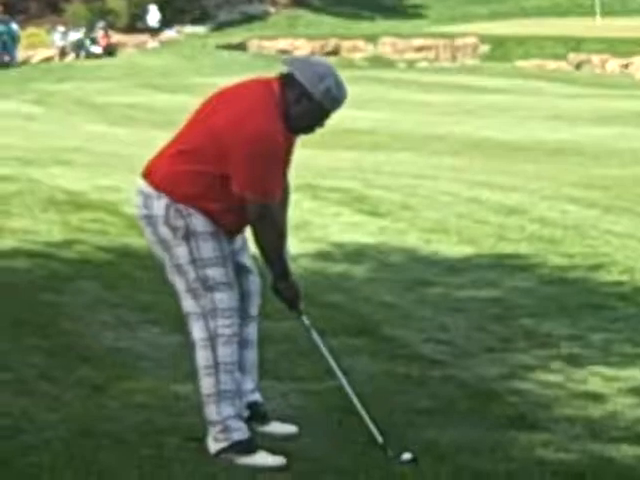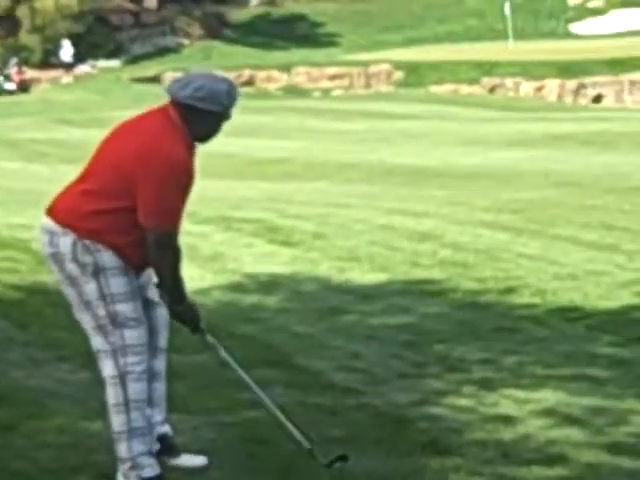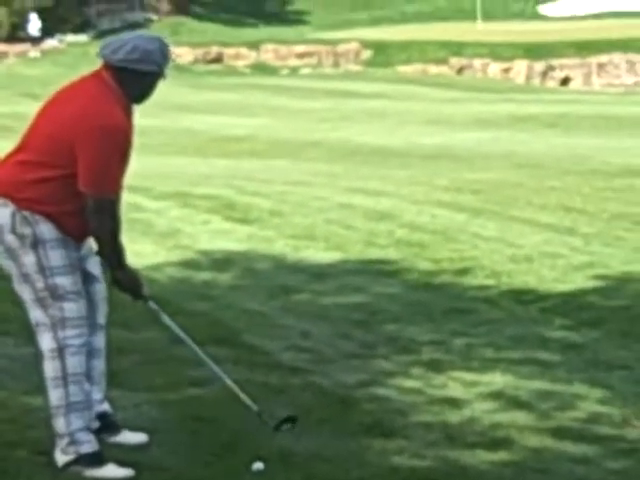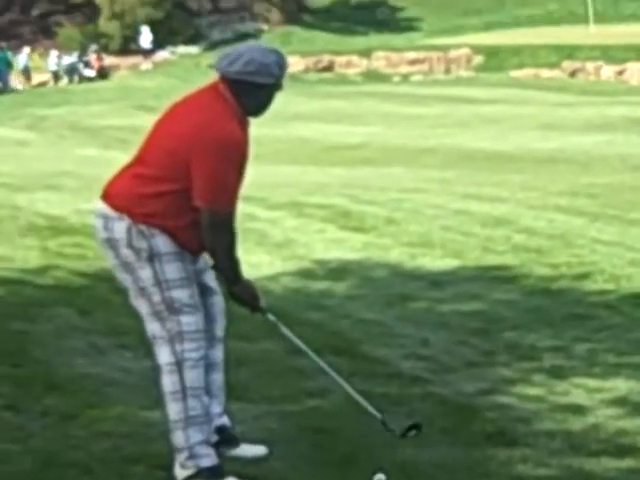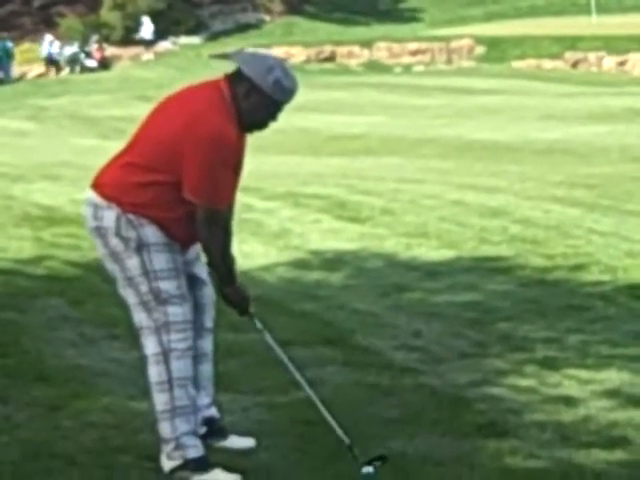
dt=0.7s
person 1, frame 1
left shoulder: (273, 103)
right shoulder: (260, 128)
left elbow: (276, 187)
right elbow: (260, 213)
left wrist: (281, 256)
right wrist: (282, 276)
left hip: (207, 208)
right hip: (176, 209)
left knee: (244, 300)
right knee: (217, 316)
left ankle: (245, 405)
right ankle: (227, 435)
person 1, frame 2
left shoulder: (164, 127)
right shoulder: (167, 153)
left elbow: (158, 233)
right elbow: (160, 241)
left wrist: (166, 290)
right wrist: (177, 299)
left hip: (108, 243)
right hip: (82, 245)
left knee: (152, 335)
right knee: (127, 352)
left ankle: (154, 438)
person 1, frame 3
left shoulder: (99, 90)
right shoulder: (105, 120)
left elbow: (97, 200)
right elbow: (100, 208)
left wrist: (110, 259)
right wrist: (119, 266)
left hip: (53, 215)
left knee: (91, 313)
right knee: (66, 328)
left ankle: (96, 417)
person 1, frame 4
left shoulder: (215, 103)
right shoulder: (222, 133)
left elbow: (212, 215)
right elbow: (215, 222)
left wrist: (224, 273)
right wrist: (235, 280)
left hip: (164, 226)
right hip: (138, 229)
left knee: (208, 324)
right knee: (183, 342)
left ankle: (212, 429)
person 1, frame 5
left shoulder: (218, 103)
right shoulder: (214, 130)
left elbow: (220, 199)
right elbow: (210, 219)
left wrist: (224, 262)
right wrist: (228, 281)
left hip: (158, 216)
right hip: (127, 218)
left knee: (198, 313)
right knee: (170, 331)
left ankle: (202, 420)
